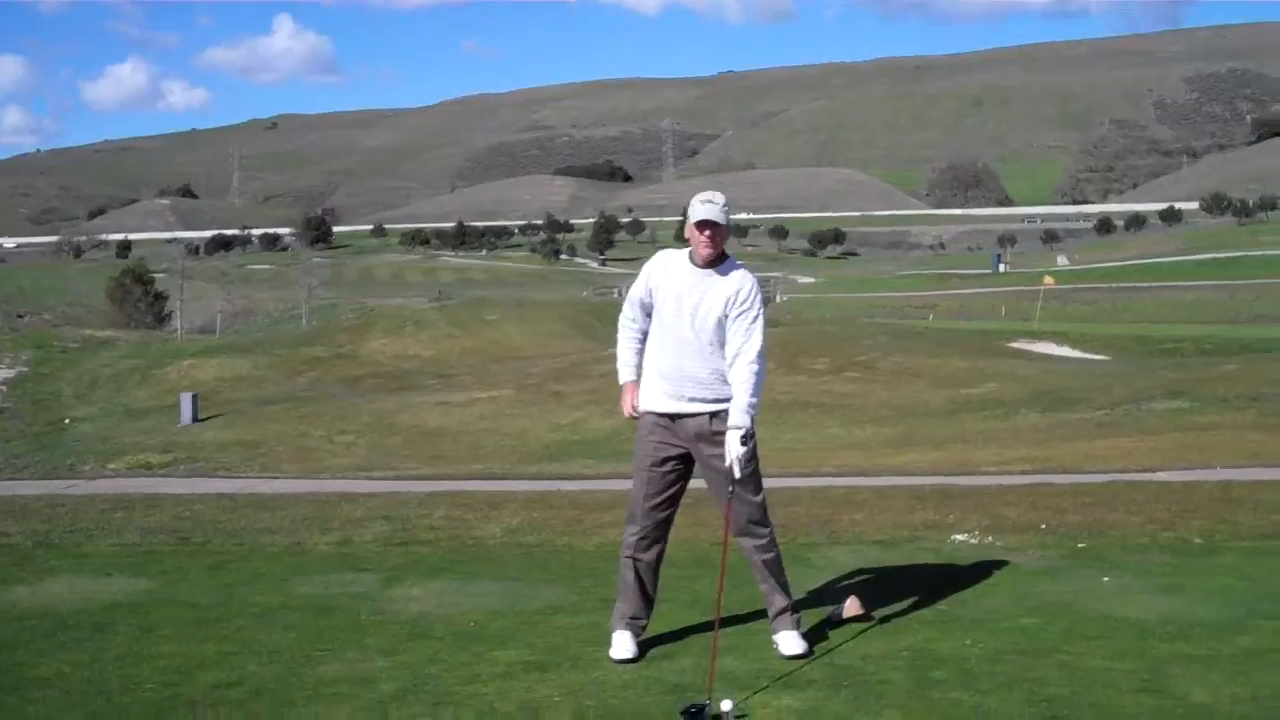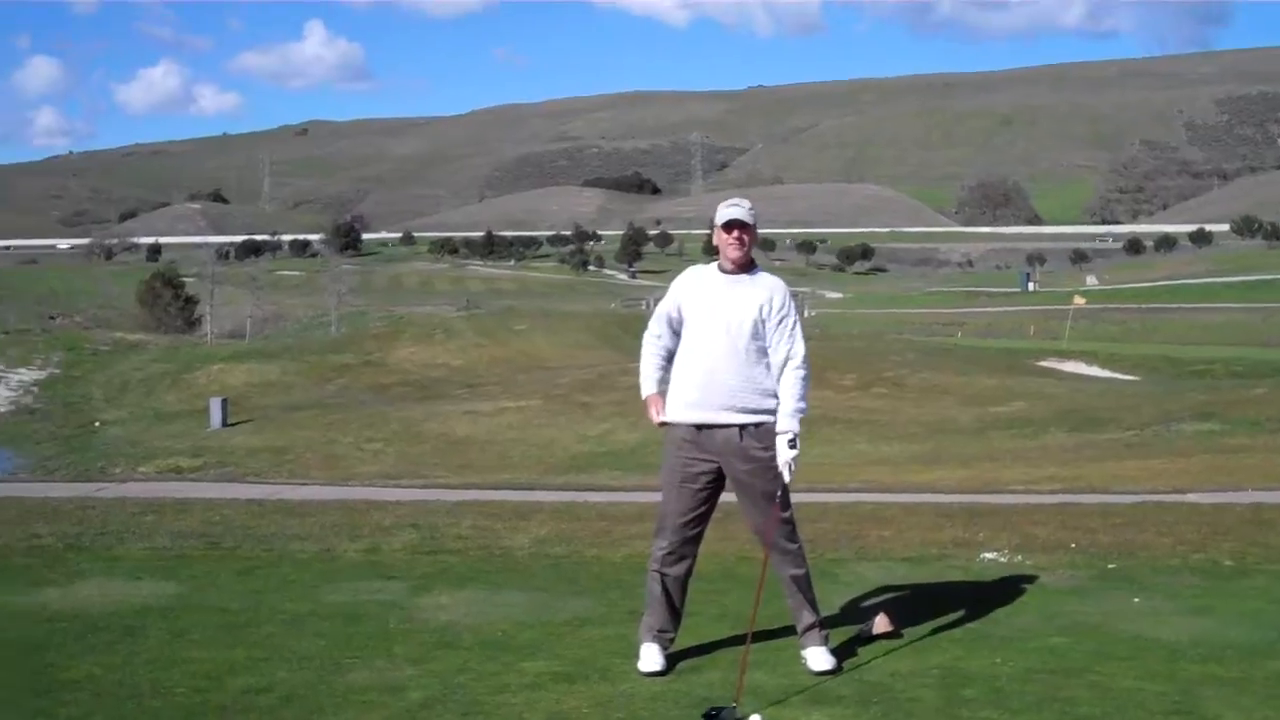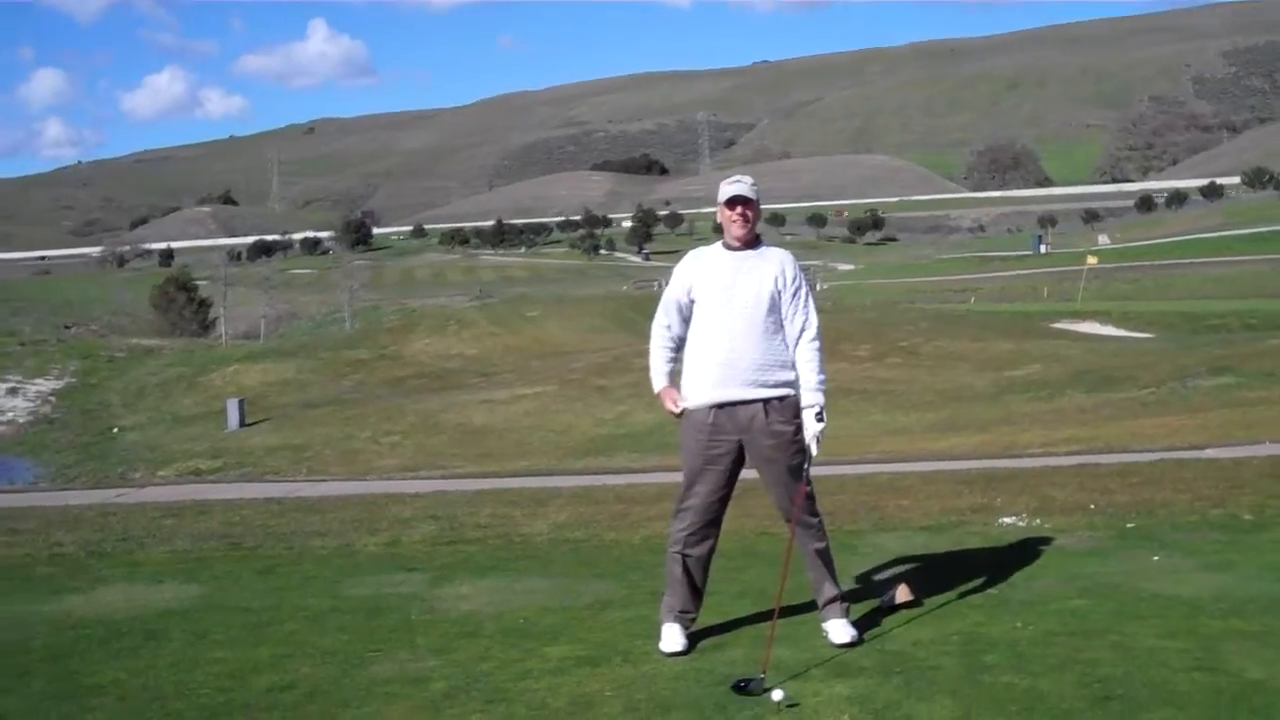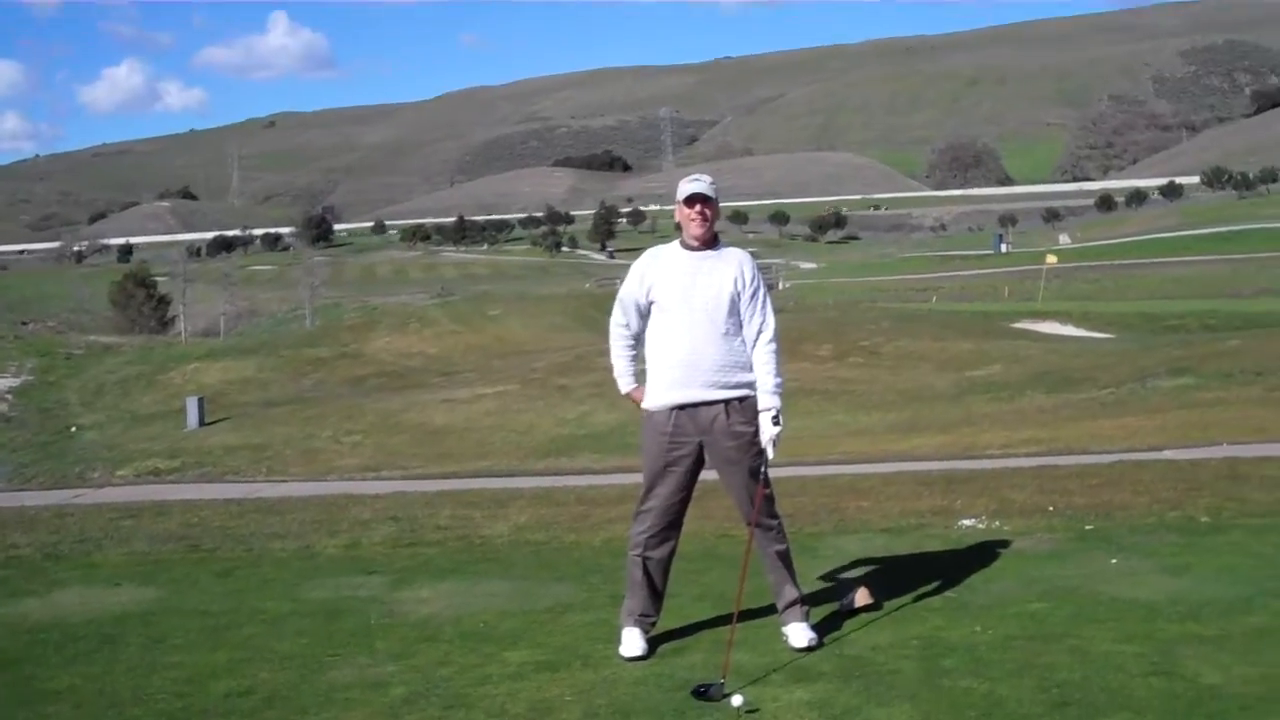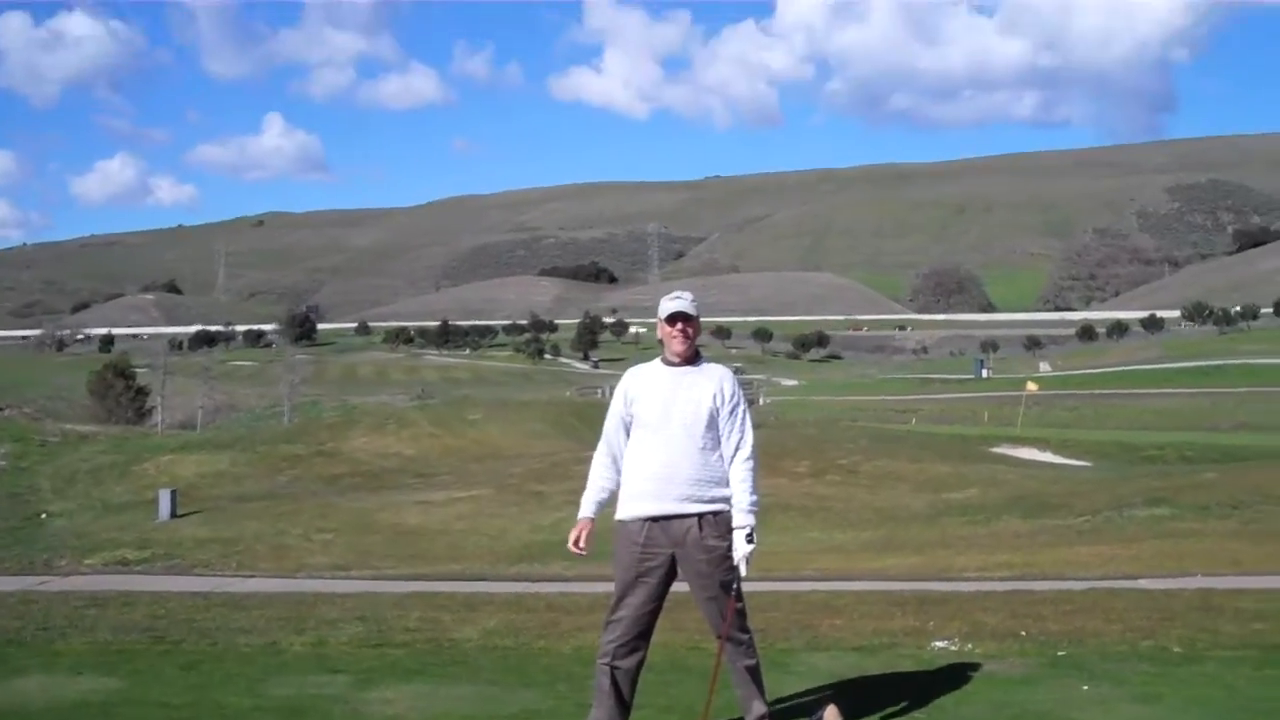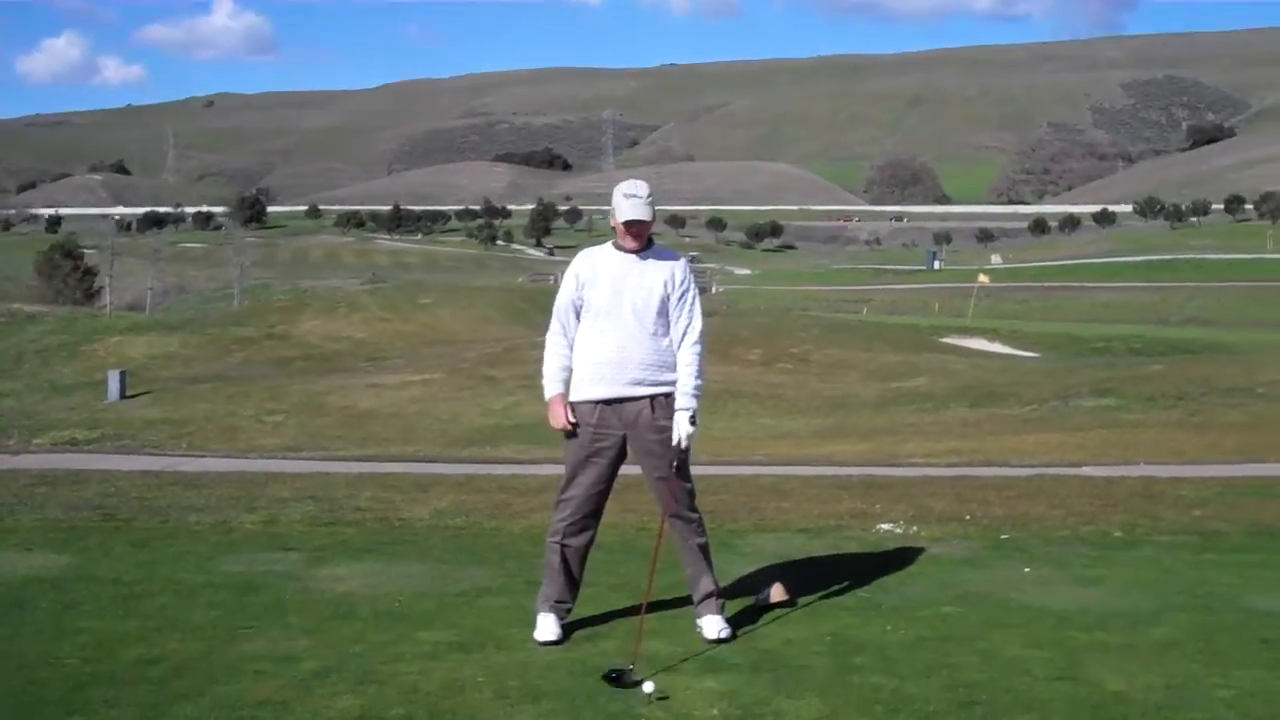
dt=0.3s
person 1, frame 1
left shoulder: (742, 284)
right shoulder: (661, 266)
left elbow: (746, 360)
right elbow: (632, 322)
left wrist: (739, 425)
right wrist: (628, 379)
left hip: (720, 418)
right hip: (660, 417)
left knee: (752, 522)
right knee: (643, 524)
left ankle: (784, 621)
right ankle: (627, 625)
person 1, frame 2
left shoulder: (773, 290)
right shoulder: (690, 281)
left elbow: (791, 365)
right elbow: (658, 337)
left wrist: (789, 428)
right wrist: (651, 391)
left hip: (753, 432)
right hip: (688, 430)
left knee: (780, 536)
right knee: (673, 537)
left ankle: (812, 635)
right ankle: (655, 637)
person 1, frame 3
left shoulder: (781, 263)
right shoulder: (695, 264)
left elbow: (805, 336)
right elbow: (666, 327)
left wrist: (814, 400)
right wrist: (662, 382)
left hip: (774, 407)
right hip: (707, 410)
left knee: (802, 512)
right knee: (694, 518)
left ankle: (833, 609)
right ankle: (676, 618)
person 1, frame 4
left shoulder: (741, 264)
right shoulder: (652, 264)
left elbow: (762, 339)
right elbow: (623, 326)
left wrist: (769, 404)
right wrist: (627, 384)
left hip: (734, 409)
right hip: (668, 411)
left knee: (762, 514)
right knee: (654, 521)
left ankle: (793, 614)
right ankle: (636, 622)
person 1, frame 5
left shoulder: (721, 380)
right shoulder: (635, 380)
left elbow: (740, 456)
right elbow: (610, 452)
left wrist: (743, 522)
right wrist: (587, 512)
left hip: (706, 523)
right hip: (641, 523)
left knee: (731, 627)
right knee: (623, 632)
person 1, frame 6
left shoulder: (674, 267)
right shoulder: (586, 264)
left elbow: (688, 340)
right elbow: (560, 334)
left wrist: (685, 405)
right wrist: (554, 392)
left hip: (658, 404)
right hip: (594, 406)
left knee: (681, 508)
right knee: (574, 510)
left ankle: (708, 606)
right ankle: (551, 608)
